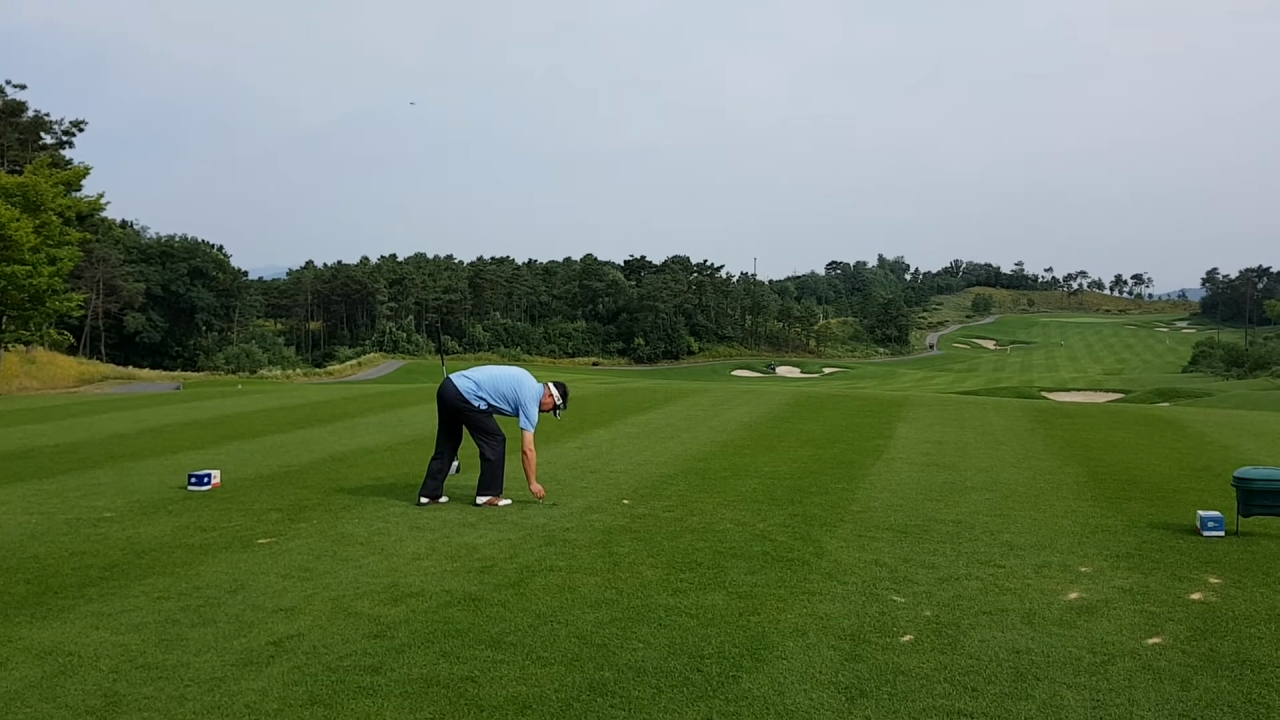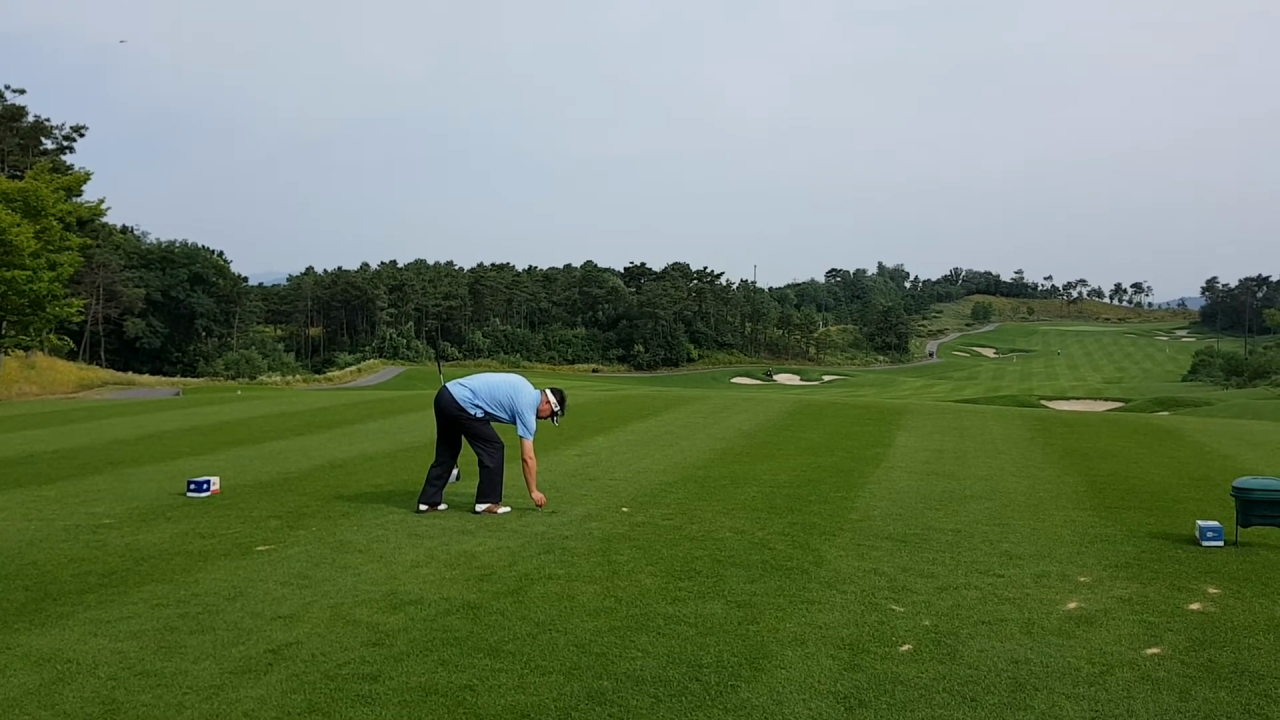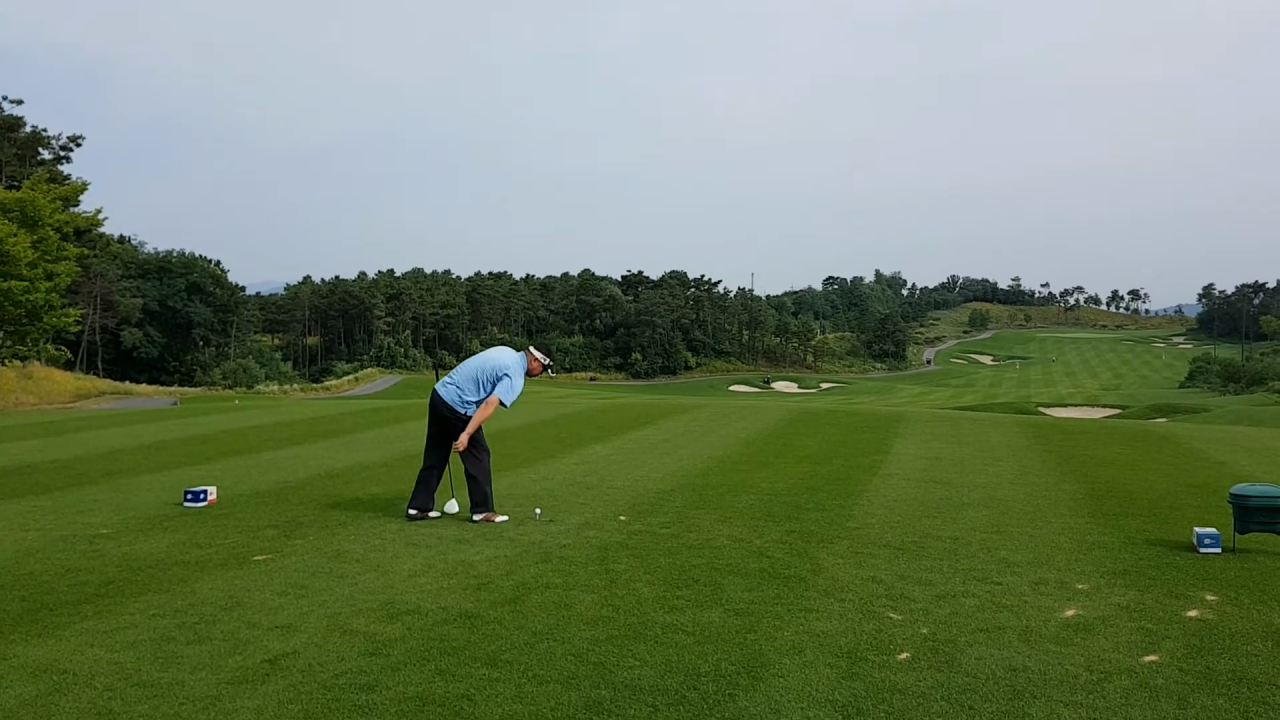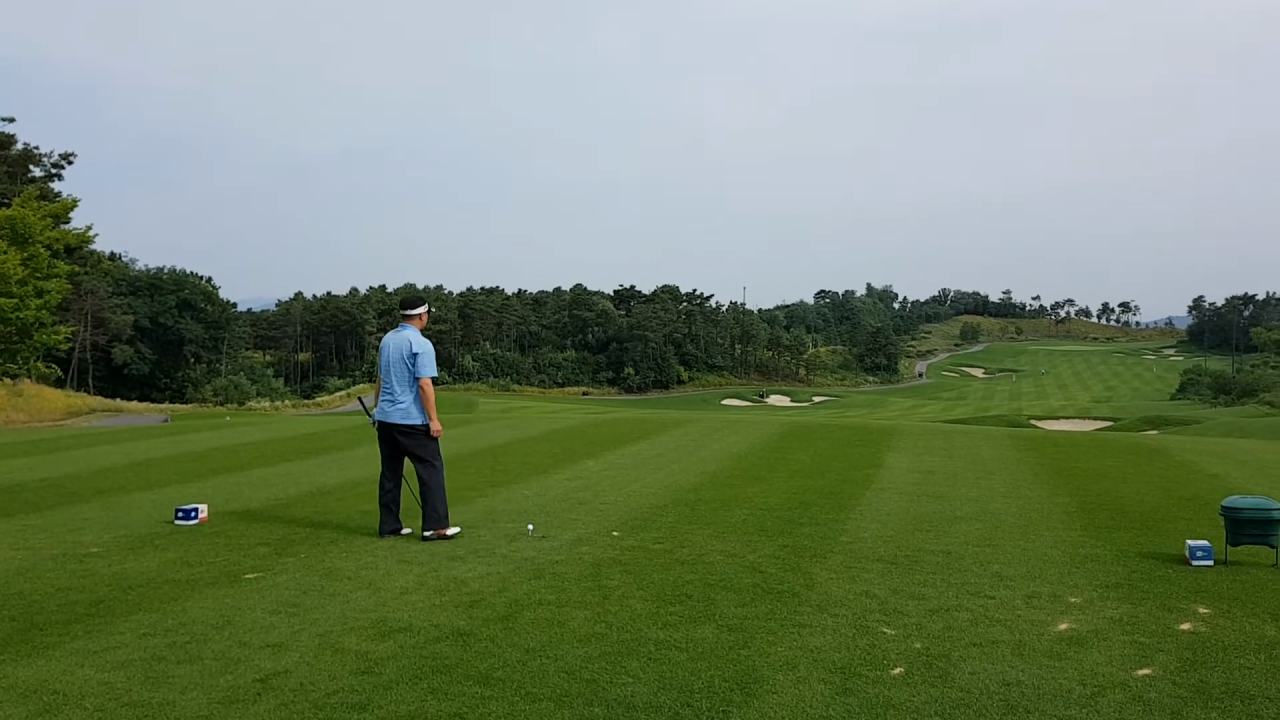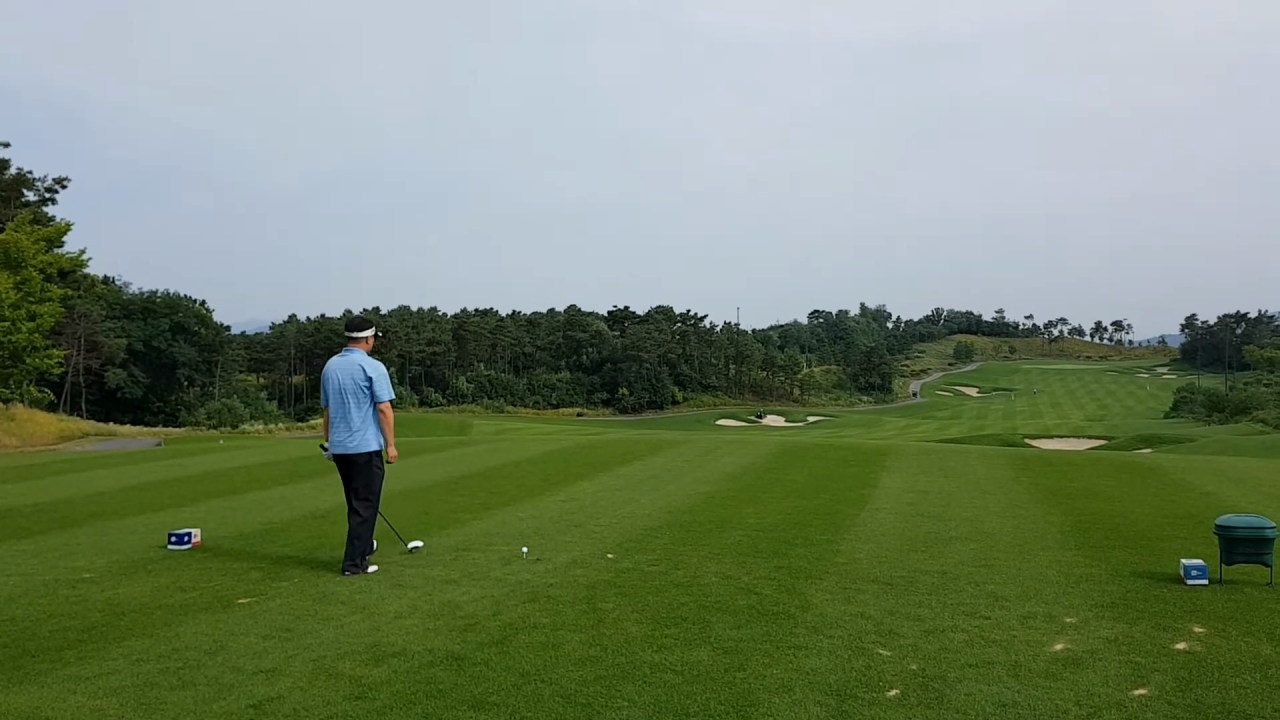
dt=0.7s
person 1, frame 1
left shoulder: (527, 382)
right shoulder: (530, 397)
right elbow: (527, 448)
right wrist: (532, 483)
left hip: (449, 387)
right hip: (465, 395)
left knee: (447, 445)
right knee: (495, 442)
left ankle: (429, 494)
right ankle: (488, 495)
person 1, frame 2
left shoulder: (525, 389)
right shoulder: (527, 405)
right elbow: (528, 457)
right wrist: (533, 491)
left hip: (446, 395)
right hip: (462, 403)
left knee: (447, 452)
right knee: (494, 449)
left ankle: (429, 501)
right ankle: (487, 502)
person 1, frame 3
left shoulder: (505, 352)
right shoulder: (515, 377)
right elbow: (489, 405)
right wrist: (466, 434)
left hip: (440, 393)
right hip: (458, 405)
left knee: (435, 458)
right knee: (478, 456)
left ankle: (418, 506)
right ankle: (482, 511)
person 1, frame 4
left shoulder: (387, 339)
right shoulder: (422, 344)
right elbow: (425, 385)
left wrist: (379, 407)
right wrist: (434, 419)
left hip: (385, 417)
right hip: (410, 420)
left knee: (390, 473)
right knee: (430, 468)
left ankle: (389, 525)
right ankle: (435, 525)
person 1, frame 5
left shoulder: (330, 366)
right shoulder: (374, 367)
left elbow: (327, 409)
right elbow: (384, 409)
left wrist: (328, 441)
right wrist: (390, 444)
left hip: (339, 446)
right hip: (366, 447)
left knee: (355, 500)
right knee: (365, 504)
left ankle: (359, 549)
right ankle: (355, 562)
